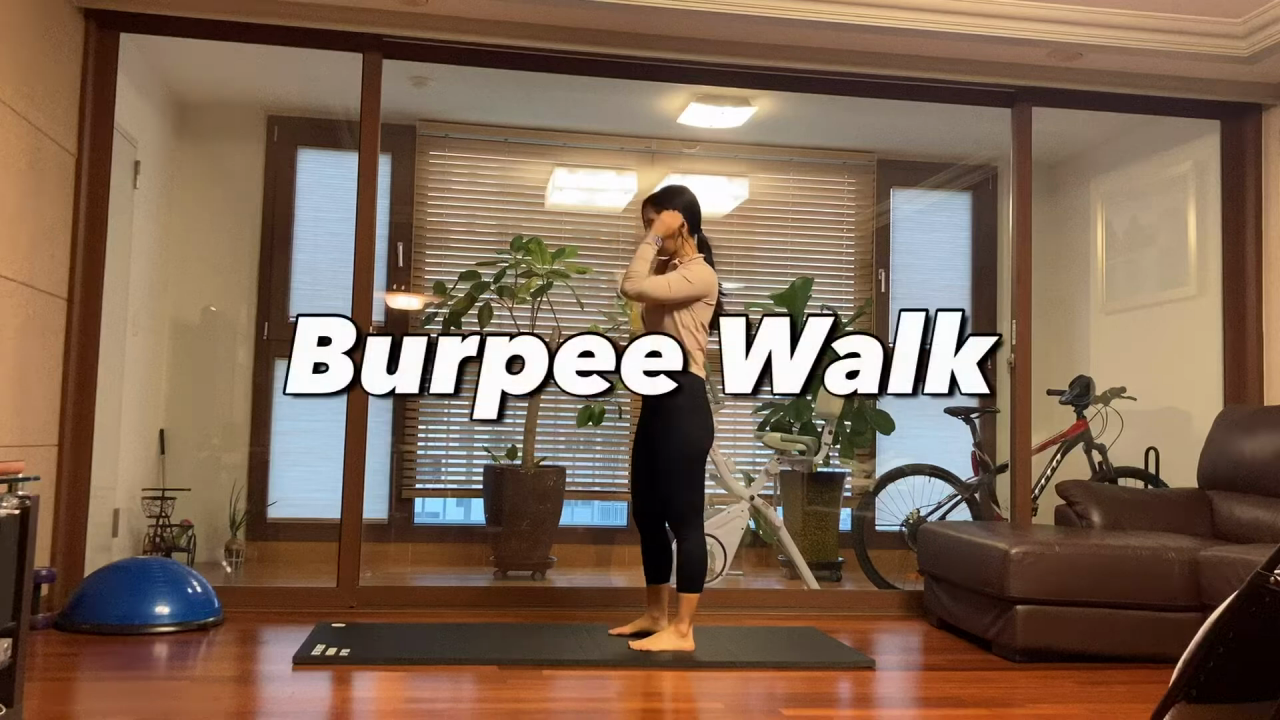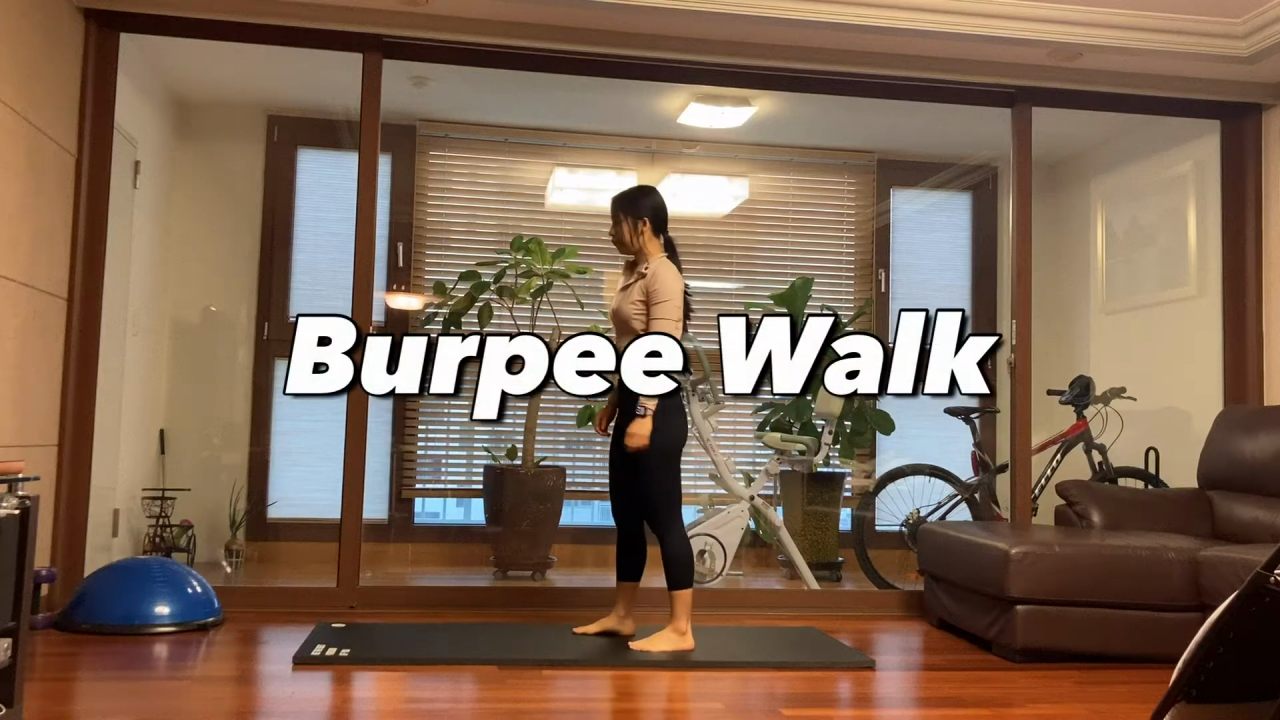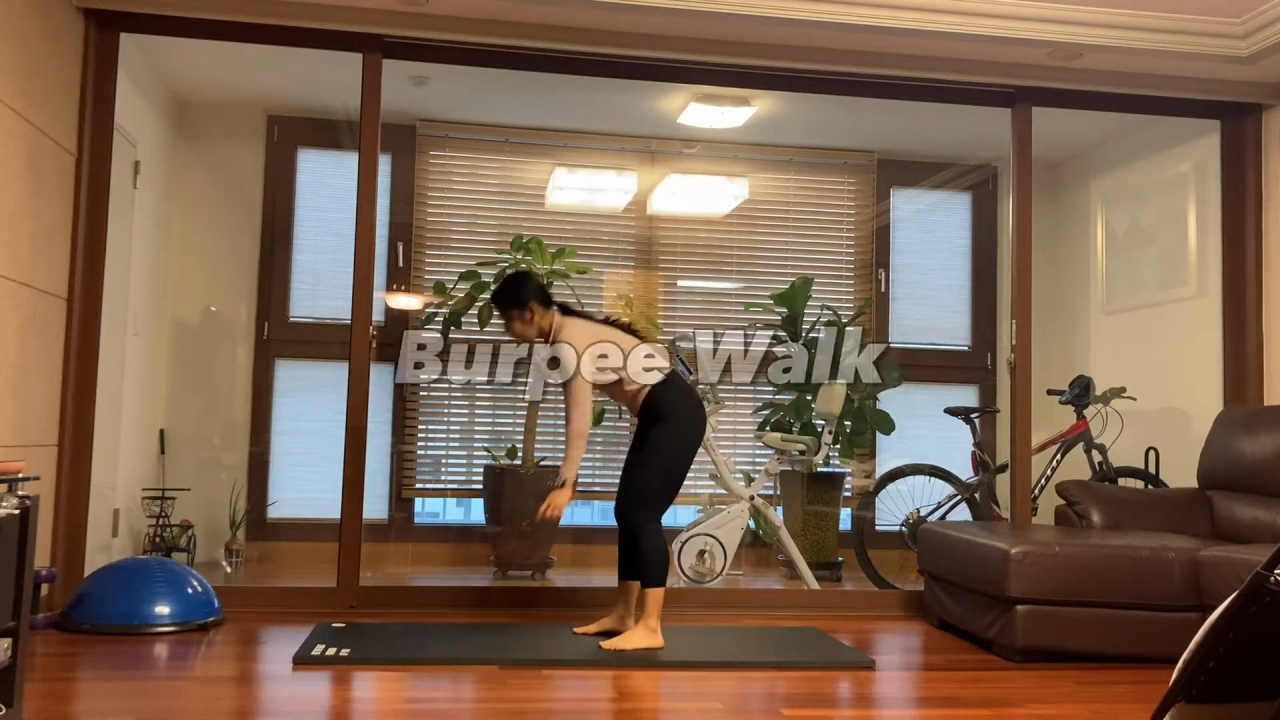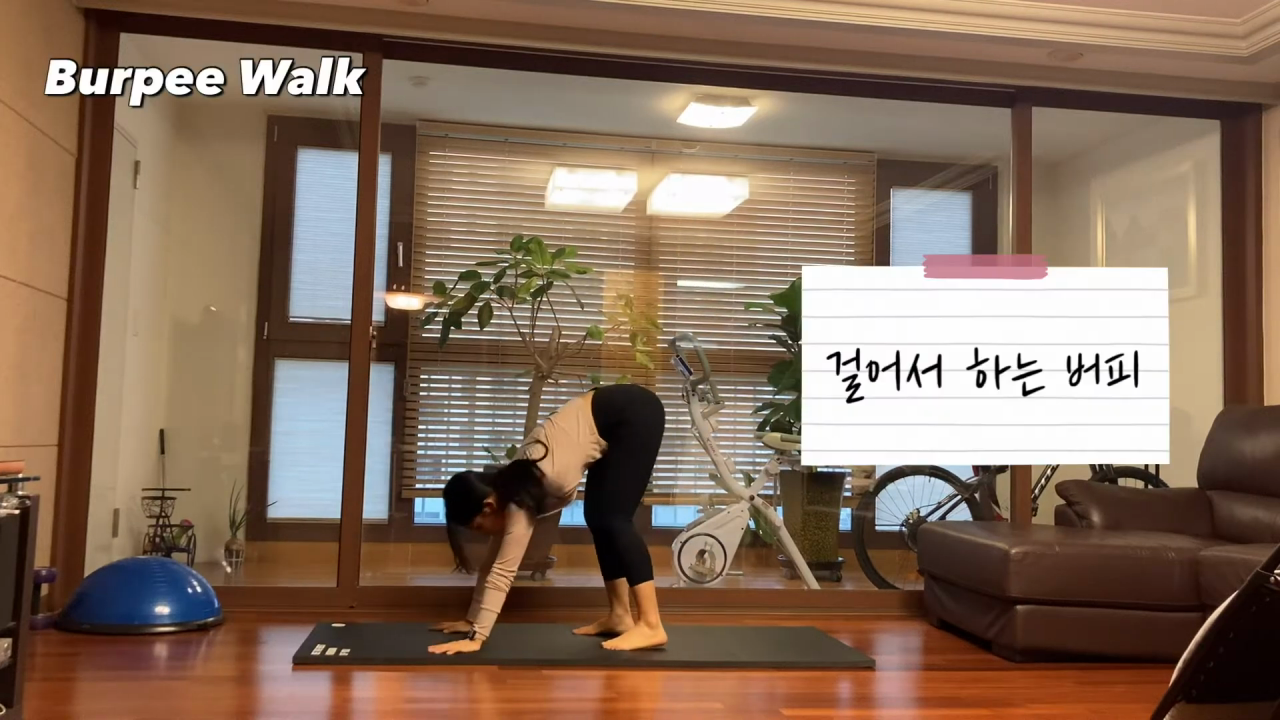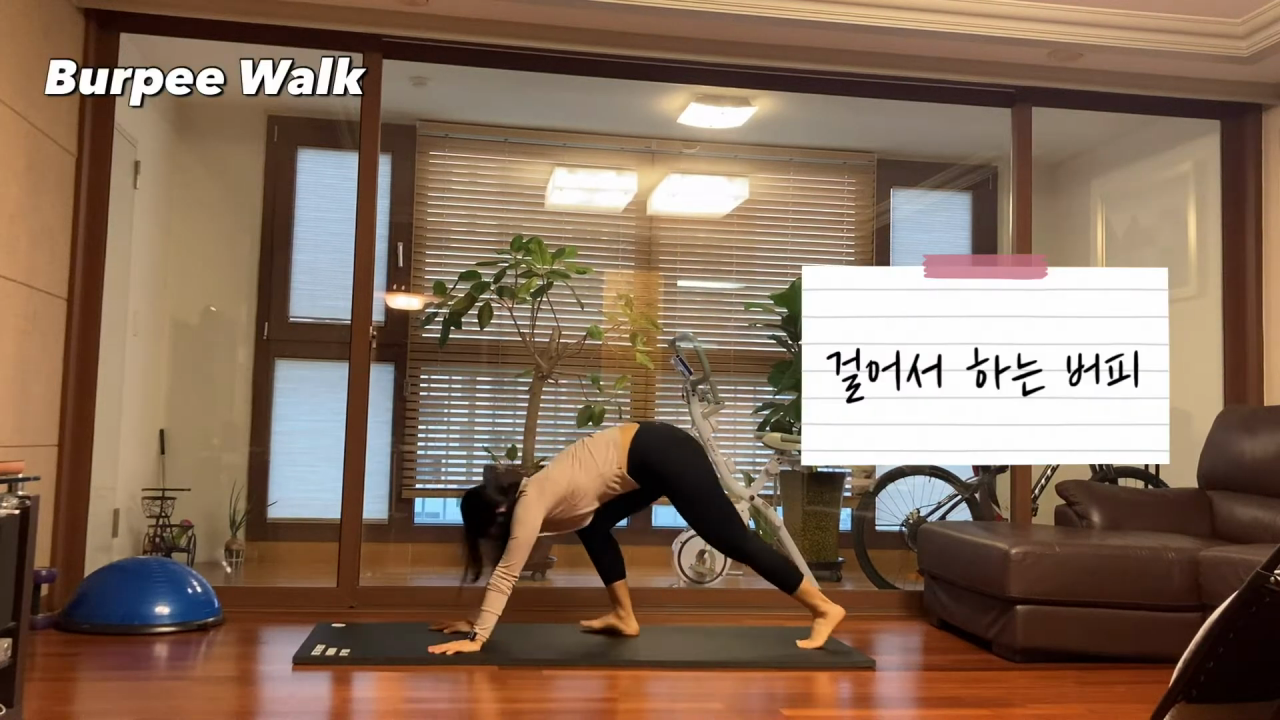
dt=0.7s
person 1, frame 1
left shoulder: (699, 274)
right shoulder: (670, 272)
left elbow: (632, 286)
left wrist: (656, 241)
left hip: (683, 405)
right hip: (656, 404)
left knee: (684, 519)
right knee: (648, 516)
left ankle: (682, 630)
right ankle: (656, 616)
person 1, frame 2
left shoulder: (663, 275)
right shoulder: (634, 274)
left wrist: (644, 415)
right wrist: (614, 405)
left hip: (654, 411)
right hip: (631, 405)
left knee: (663, 518)
right knee: (626, 515)
left ankle: (680, 629)
right ankle: (622, 616)
person 1, frame 3
left shoulder: (571, 338)
right shoulder: (561, 339)
left elbow: (581, 416)
right elbow: (576, 414)
left wrist: (565, 481)
right wrist: (567, 478)
left hip: (676, 414)
right hip: (656, 414)
left knee: (642, 509)
right knee: (629, 509)
left ankle: (649, 628)
right ankle: (624, 615)
person 1, frame 4
left shoulder: (521, 498)
right shoulder: (504, 489)
left elbow: (503, 572)
right elbow: (493, 562)
left wrist: (476, 637)
right wrist: (472, 620)
left hip: (634, 413)
right hip: (616, 414)
left knee: (612, 519)
right knee: (598, 518)
left ankle: (650, 625)
right ankle: (620, 615)
person 1, frame 5
left shoulder: (529, 504)
right shoulder: (526, 499)
left elbow: (506, 574)
right elbow: (506, 573)
left wrist: (476, 637)
right wrist: (476, 622)
left hip: (662, 455)
right hip: (652, 451)
left knee: (734, 540)
right knee: (592, 527)
left ankle: (824, 609)
right ankle: (625, 616)
